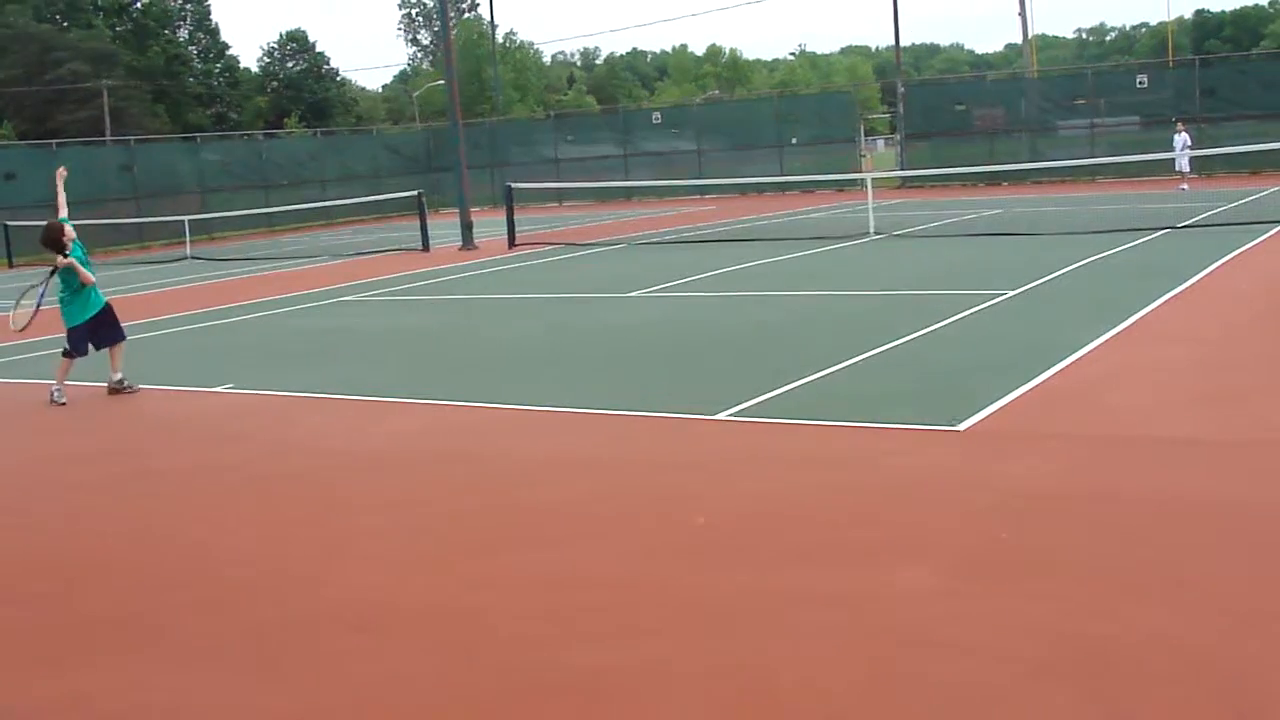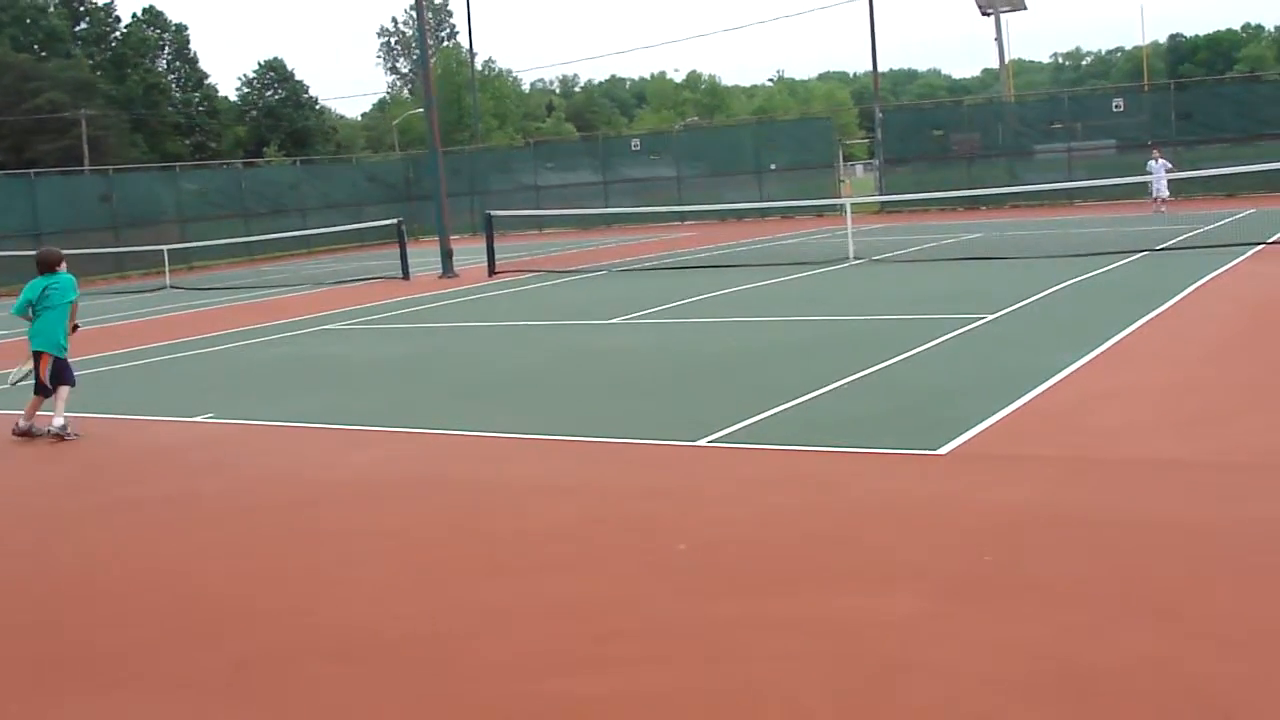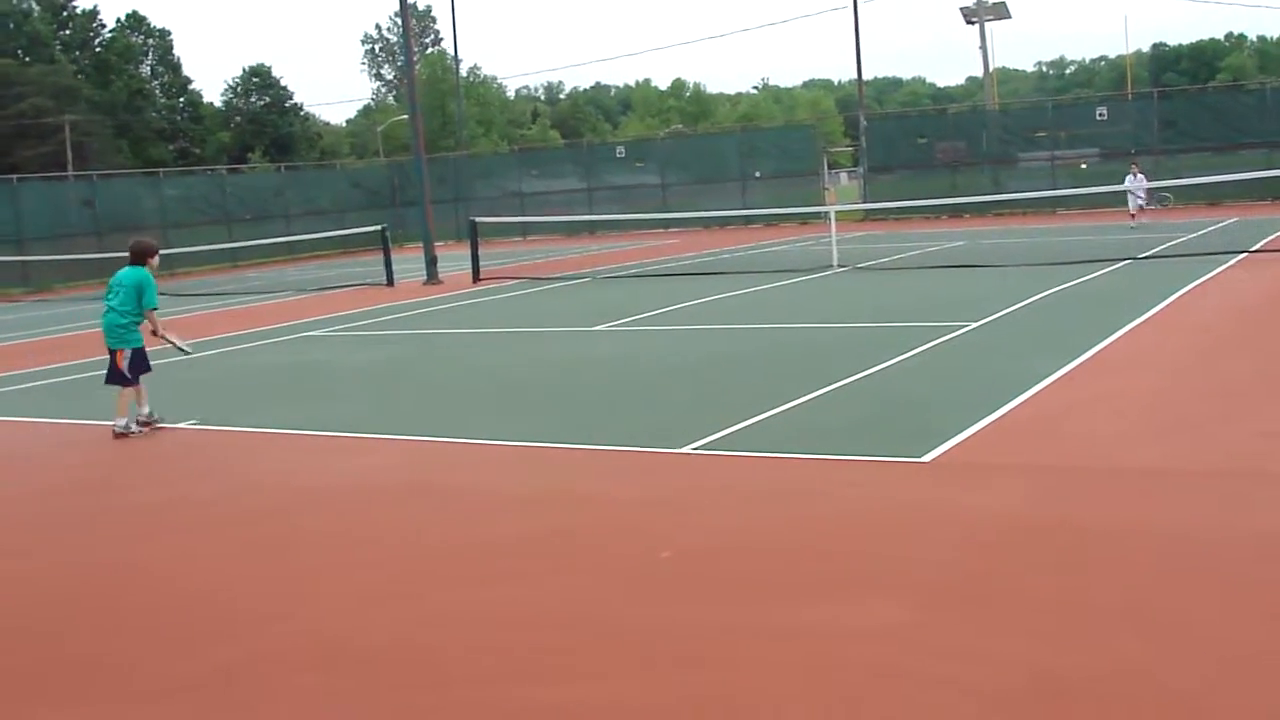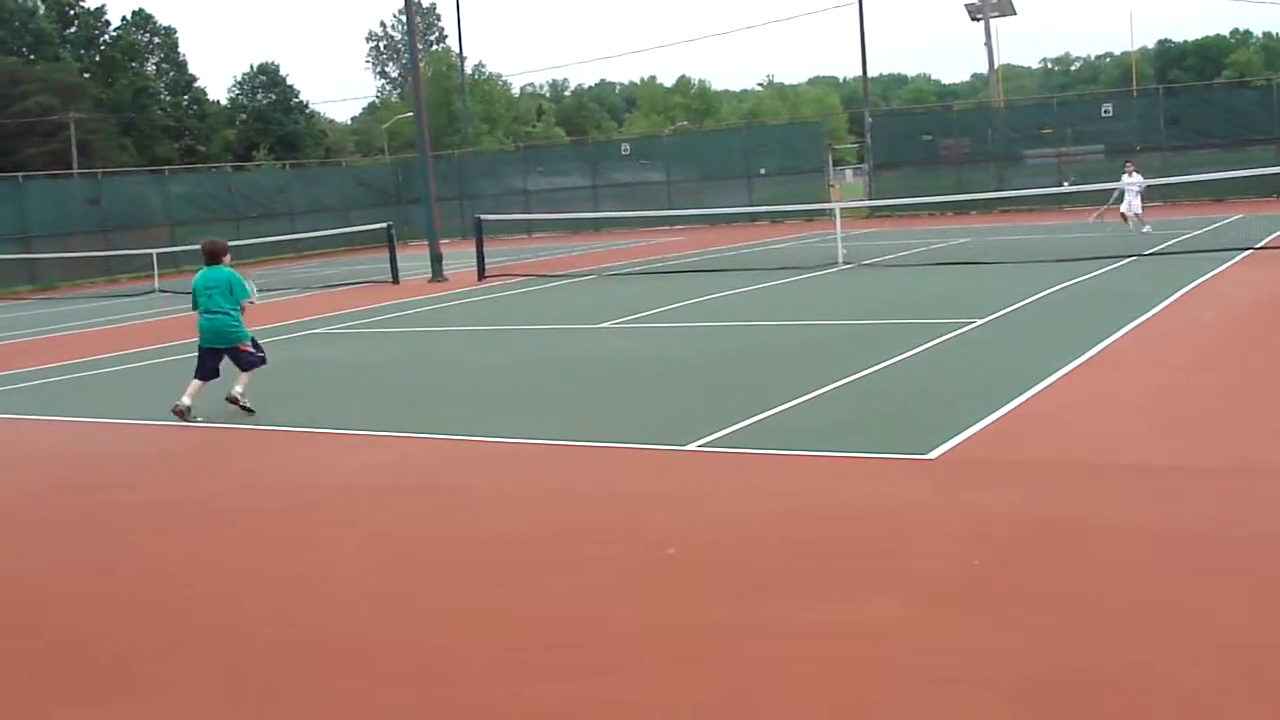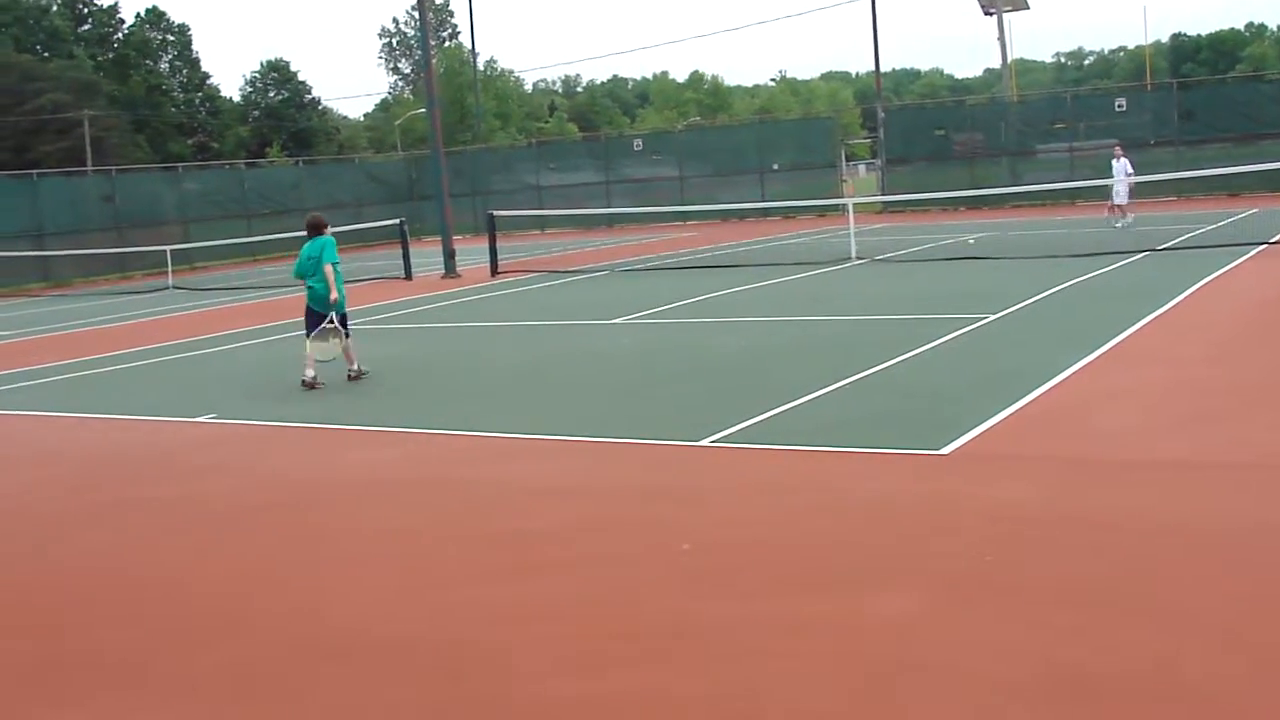
dt=1s
person 1, frame 1
left shoulder: (69, 243)
right shoulder: (66, 264)
left elbow: (62, 208)
right elbow: (90, 281)
left wrist: (60, 183)
right wrist: (74, 266)
left hip: (95, 302)
right hip: (77, 308)
left knee: (116, 337)
right knee: (72, 351)
left ankle: (116, 380)
right ankle: (58, 388)
person 1, frame 2
left shoulder: (34, 284)
right shoulder: (68, 280)
left elbow: (20, 311)
right elbow: (73, 304)
left wrist: (37, 320)
right wrist: (72, 322)
left hip: (42, 338)
right hip: (50, 341)
left knee: (66, 380)
right knee: (46, 386)
left ankle: (58, 425)
right ankle: (24, 425)
person 1, frame 3
left shoulder: (122, 272)
right shoulder: (145, 277)
left elbow: (112, 301)
right elbow: (149, 310)
right wrist: (157, 328)
left hip: (113, 326)
right hip: (124, 330)
left knee: (139, 369)
right knee: (129, 378)
left ankle: (144, 414)
right ankle: (122, 425)
person 1, frame 4
left shoulder: (199, 277)
right shoulder: (230, 275)
left elbow: (197, 307)
right elbow: (244, 302)
right wrist: (241, 311)
left hip: (207, 329)
right hip: (230, 328)
left knee: (204, 371)
right knee: (256, 360)
left ankle: (184, 403)
right ankle: (237, 391)
person 1, frame 5
left shoulder: (306, 248)
right shoulder: (327, 241)
left elbow: (299, 275)
right elbow: (327, 266)
right wrist: (334, 289)
left hip: (314, 296)
right hip: (329, 295)
left knee: (315, 335)
right knee: (342, 333)
left ankle: (309, 375)
right ankle: (354, 368)
